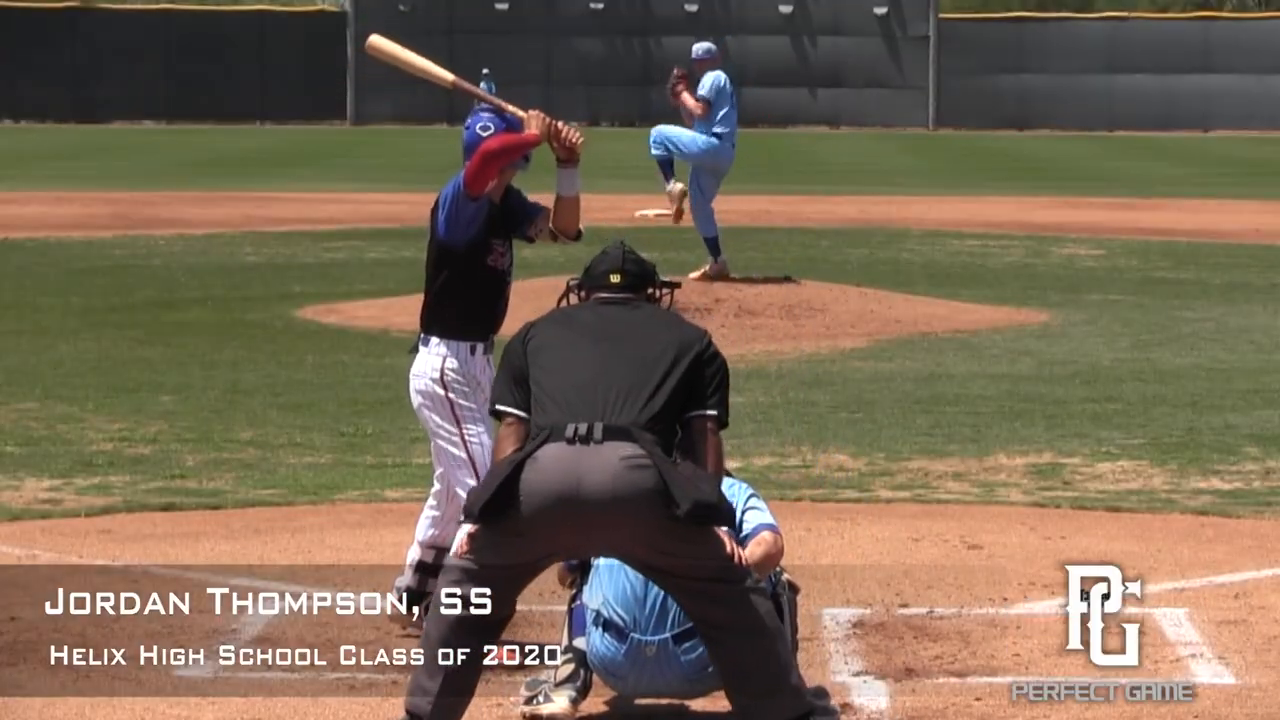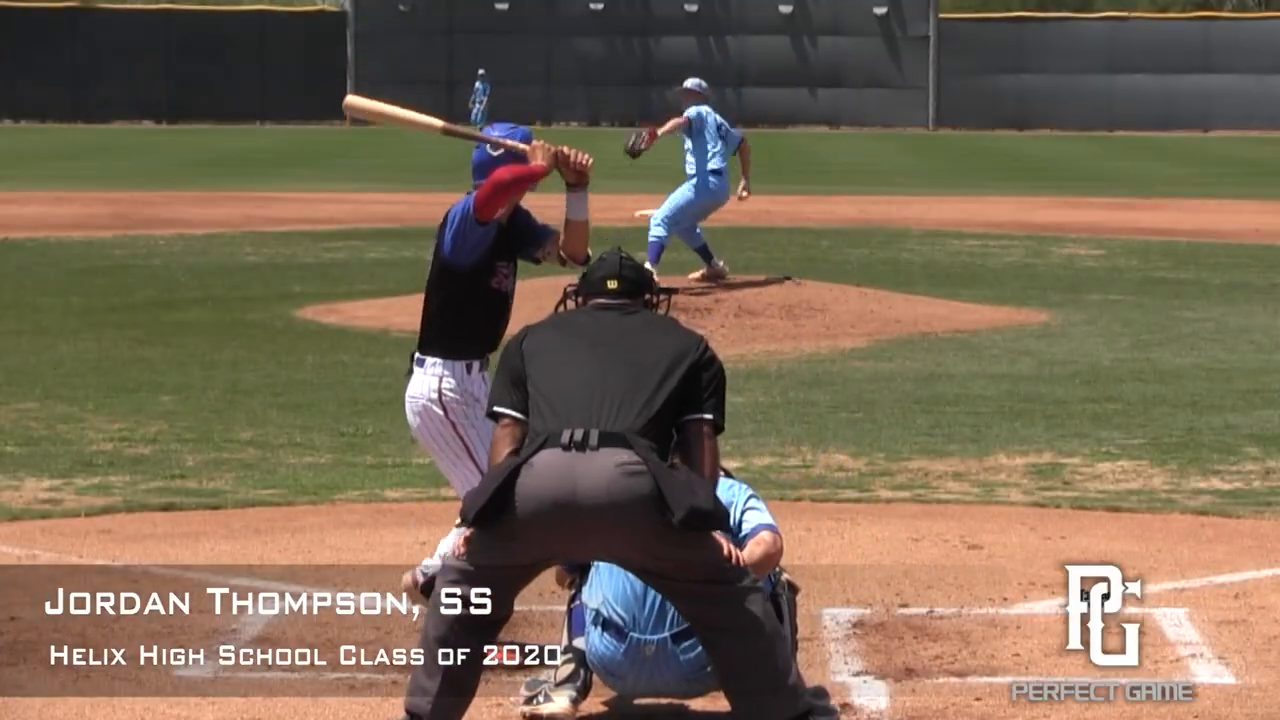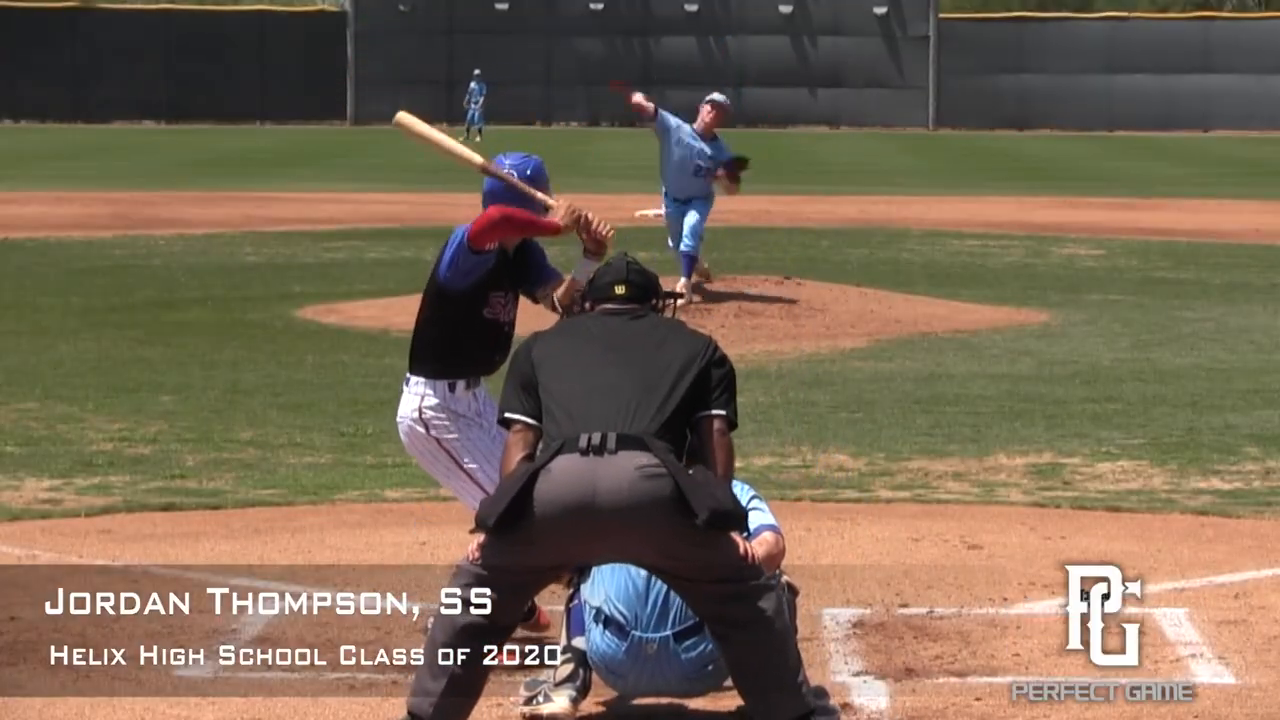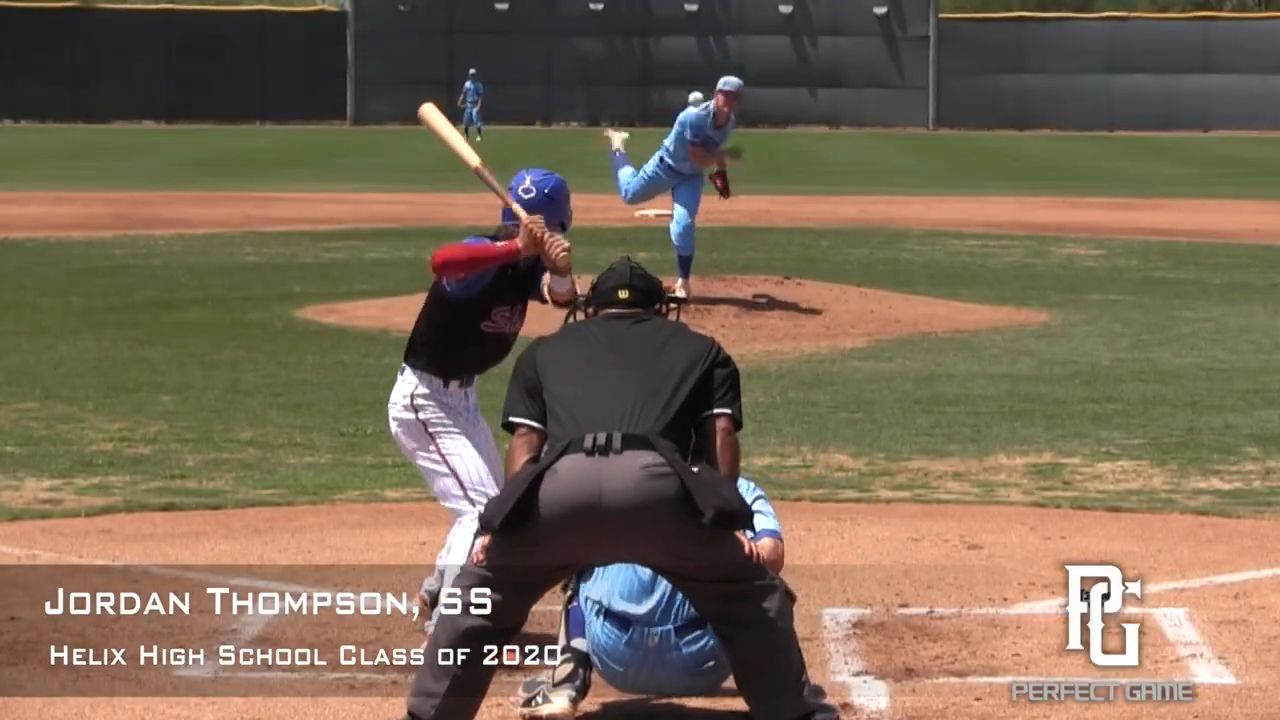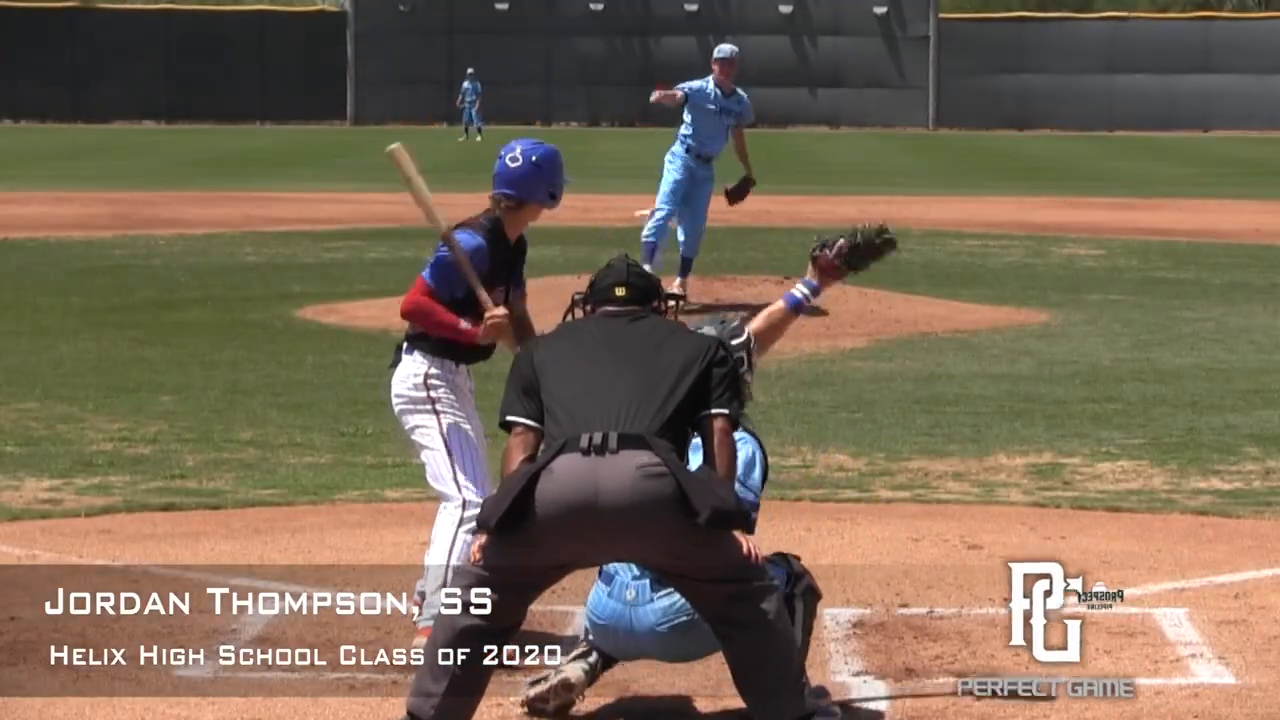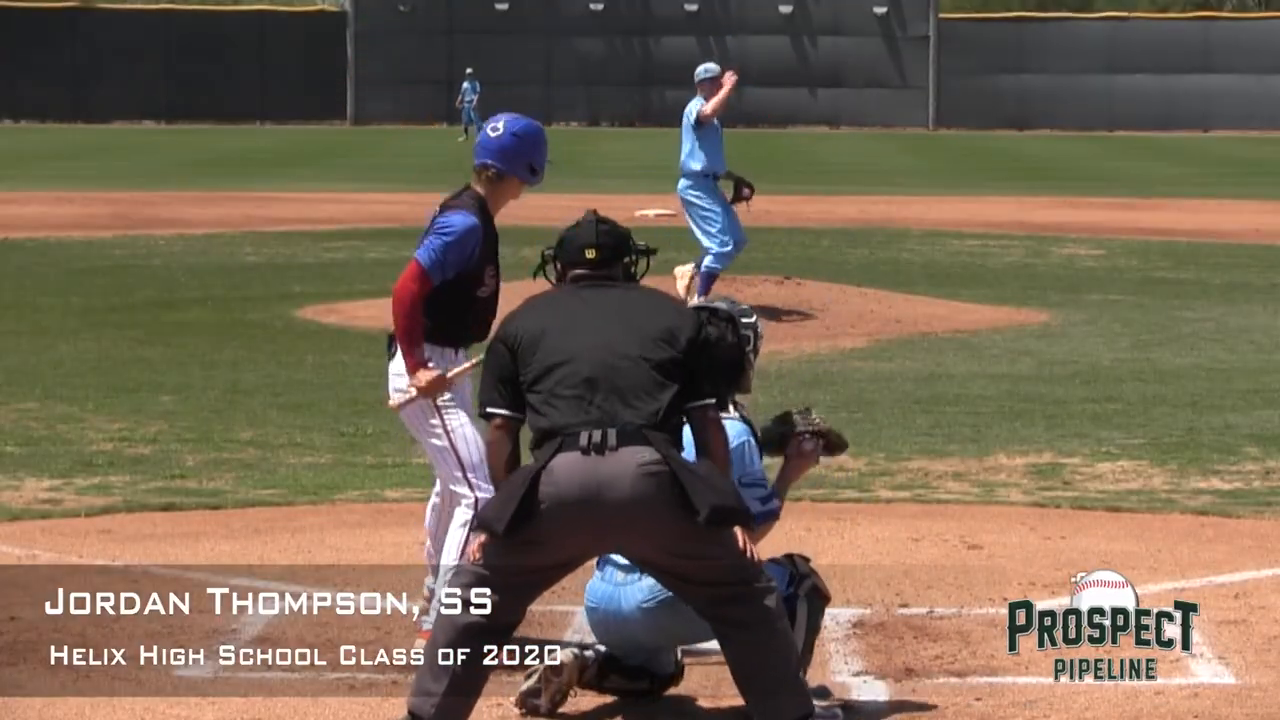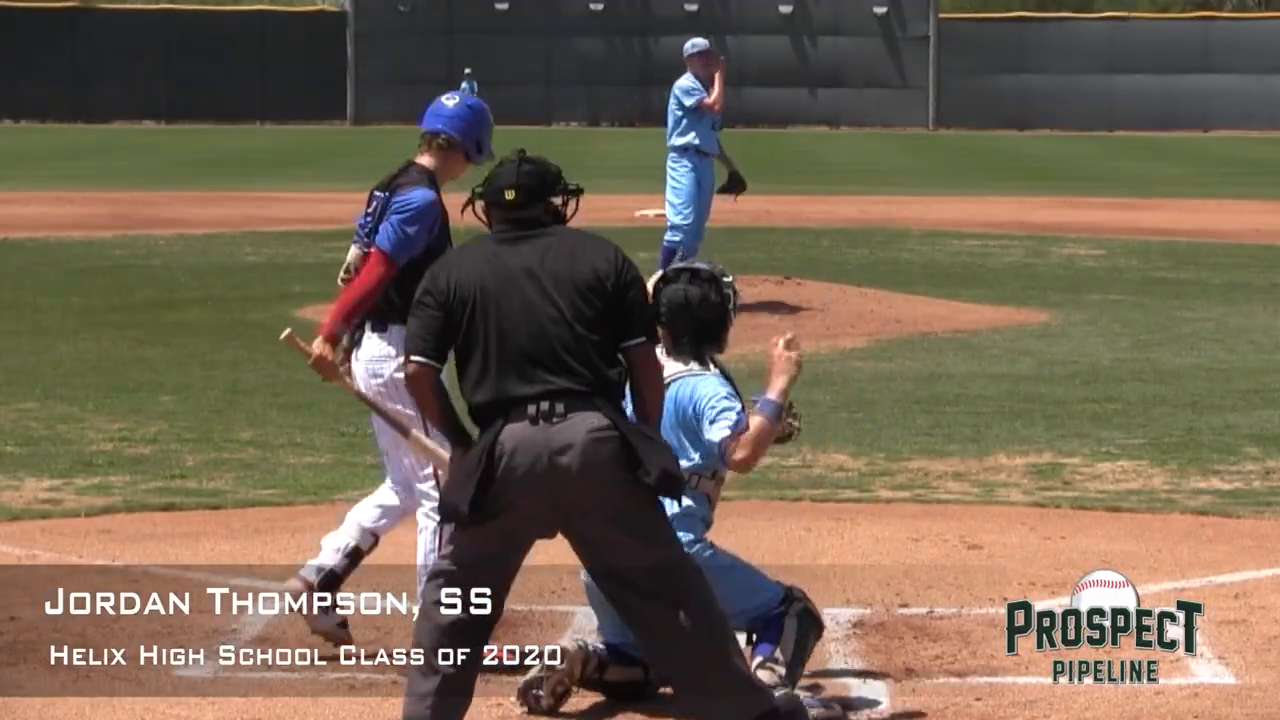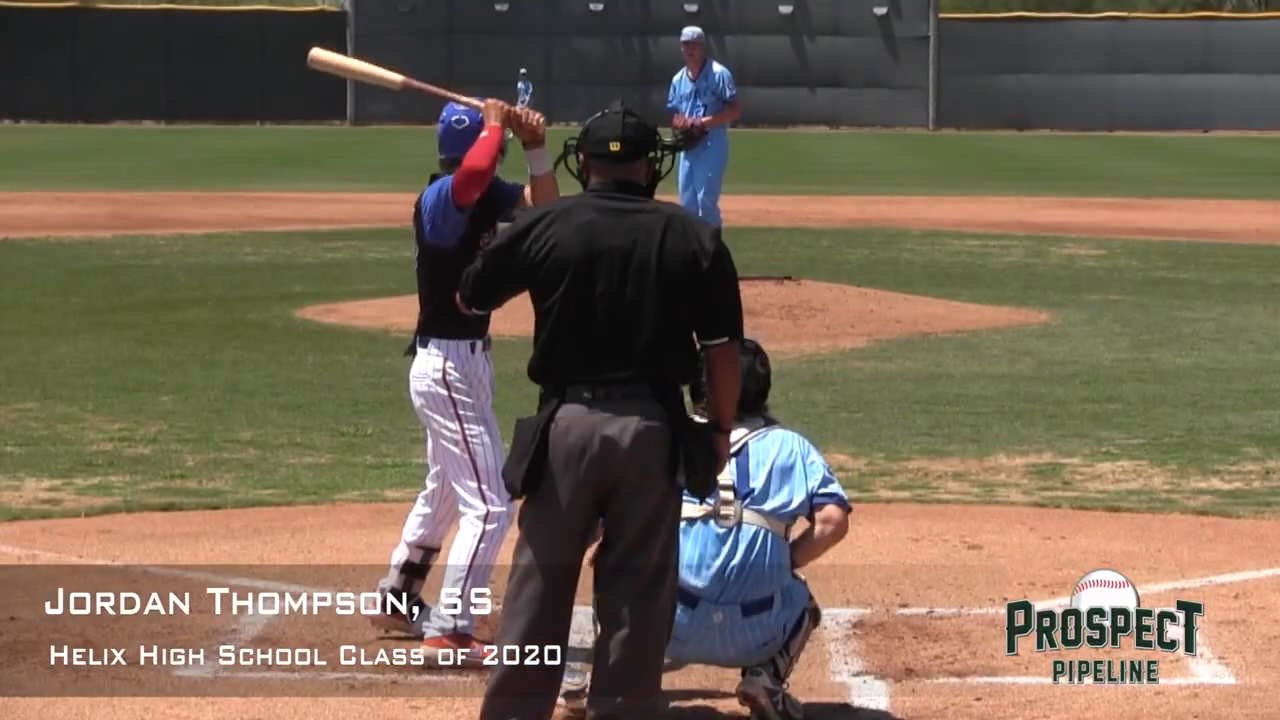
dt=0.3s
person 1, frame 1
left shoulder: (505, 201)
right shoulder: (458, 198)
left elbow: (564, 229)
right elbow: (487, 157)
left wrist: (567, 165)
right wrist: (533, 135)
left hip: (471, 363)
right hip: (447, 367)
left knee: (454, 488)
left ankle: (414, 595)
person 1, frame 2
left shoulder: (511, 220)
right shoulder: (466, 218)
left elbow: (572, 254)
right elbow: (498, 184)
left wrist: (576, 191)
right wrist: (540, 168)
left hip: (471, 381)
right hip: (441, 388)
left ankle: (432, 577)
person 1, frame 3
left shoulder: (522, 252)
right shoulder: (468, 242)
left elbow: (563, 302)
right elbow: (491, 220)
left wrist: (592, 254)
right wrist: (555, 224)
left hip: (473, 398)
right hip: (432, 408)
person 1, frame 4
left shoulder: (531, 259)
right shoulder: (483, 252)
left elbow: (560, 296)
right elbow: (441, 260)
left wrist: (558, 270)
right wrist: (515, 249)
left hip: (458, 396)
right hip: (421, 401)
left knee: (490, 499)
right knee: (480, 507)
left ankle: (440, 590)
person 1, frame 5
left shoulder: (514, 239)
right shoulder: (471, 242)
left elbow: (516, 308)
right elbow: (411, 305)
left wrist: (527, 341)
right wrist: (473, 331)
left hip: (454, 377)
right hip: (426, 379)
left knee: (473, 494)
right knee: (467, 499)
left ankle: (432, 592)
right ankle: (434, 626)
person 1, frame 6
left shoulder: (466, 209)
right shoulder: (466, 223)
left elbow: (427, 285)
right elbow: (406, 289)
right wrist: (415, 366)
left hip: (441, 366)
right hip: (432, 372)
left knee: (455, 487)
right knee: (477, 496)
left ankle: (439, 591)
person 1, frame 7
left shoulder: (395, 186)
right shoulder: (422, 200)
left elbow: (354, 267)
right elbow: (374, 273)
right wrist: (330, 335)
left hip: (381, 350)
right hip: (400, 355)
left knee: (401, 491)
right knee: (438, 491)
left ankle: (316, 583)
person 1, frame 8
left shoulder: (482, 192)
right shoulder: (440, 197)
left elbow: (545, 205)
right elbow: (473, 171)
left wrist: (536, 146)
right wrist: (495, 125)
left hip: (462, 362)
right hip: (448, 367)
left knee: (445, 491)
right knee: (490, 504)
left ankle: (396, 599)
right ankle: (448, 630)
person 2, frame 1
left shoulder: (537, 331)
right shoulder: (690, 338)
left elbow: (512, 430)
right elbow: (705, 435)
left wrist: (490, 512)
right wrist: (711, 517)
left hip: (544, 475)
right hip: (639, 477)
left knee: (469, 587)
right knee: (728, 596)
person 2, frame 2
left shoulder: (533, 337)
right shoulder: (687, 344)
left elbow: (508, 433)
right elbow: (701, 439)
left wrist: (488, 515)
right wrist: (706, 521)
left hip: (541, 481)
right hip: (633, 482)
left knee: (464, 589)
right knee: (729, 597)
person 2, frame 3
left shoulder: (541, 344)
right shoulder: (697, 345)
left elbow: (520, 439)
right elbow: (715, 434)
left wrist: (502, 518)
right wrist: (720, 519)
left hip: (559, 484)
right hip: (651, 484)
left knee: (478, 592)
right knee: (744, 596)
person 2, frame 4
left shoulder: (546, 348)
right shoulder: (700, 348)
left elbow: (525, 442)
right elbow: (721, 434)
left wrist: (506, 522)
right wrist: (726, 518)
left hip: (564, 486)
right hip: (656, 483)
left knee: (481, 594)
right knee: (748, 594)
person 2, frame 5
left shoulder: (544, 346)
right shoulder: (700, 346)
left elbow: (521, 441)
right elbow: (719, 433)
left wrist: (501, 522)
right wrist: (727, 519)
left hip: (560, 484)
right hip: (652, 483)
left knee: (479, 592)
right knee: (744, 593)
person 2, frame 6
left shoulder: (522, 320)
right shoulder: (675, 313)
left elbow: (500, 429)
right elbow: (706, 421)
left wrist: (501, 513)
right wrist: (723, 511)
left hip: (559, 479)
right hip: (650, 476)
left knee: (478, 593)
right knee: (741, 592)
person 2, frame 7
left shoulder: (452, 269)
right shoulder: (602, 256)
left elbow: (419, 373)
right elbow: (645, 365)
left wrist: (461, 444)
right wrist: (648, 448)
left hip: (508, 449)
right hip: (598, 441)
left knee: (456, 589)
right knee: (666, 586)
person 2, frame 8
left shoulder: (542, 227)
right shoulder: (696, 237)
left elbow: (469, 300)
right elbow: (723, 351)
right wrist: (719, 429)
left hip: (566, 425)
right hip: (652, 428)
left knee: (541, 581)
right knee: (640, 592)
person 3, frame 1
right shoulder: (732, 490)
left elbow: (565, 572)
right elbow: (769, 546)
left hip: (611, 664)
right hip: (698, 665)
left knee: (582, 581)
right knee: (773, 580)
left ankle: (565, 691)
person 3, frame 2
right shoulder: (734, 491)
left elbow: (565, 576)
right elbow: (770, 546)
left hip: (614, 664)
right hip: (703, 665)
left knee: (588, 583)
right knee: (777, 583)
left ankle: (568, 690)
person 3, frame 3
right shoulder: (733, 490)
right elbow: (770, 548)
left hip: (612, 662)
right hip: (698, 663)
left knee: (583, 580)
right knee: (773, 586)
left ankle: (565, 690)
person 3, frame 4
right shoulder: (741, 488)
right elbow: (771, 556)
left hip: (610, 653)
right hip: (699, 664)
left knee: (582, 577)
left ankle: (564, 690)
person 3, frame 5
right shoulder: (739, 443)
left elbow: (739, 346)
left wrist: (809, 288)
left hip: (608, 616)
right hip: (675, 620)
right knee: (792, 578)
left ankle: (578, 667)
person 3, frame 6
right shoulder: (732, 433)
right elbow: (748, 532)
right wrist: (792, 472)
left hip: (601, 598)
right hip: (662, 597)
left knee: (655, 670)
right knee: (798, 580)
left ankle: (579, 666)
person 3, frame 7
right shoulder: (705, 386)
right elbow: (740, 455)
right wrist: (779, 385)
left knee: (636, 668)
right knee: (792, 611)
left ankle: (579, 662)
person 3, frame 8
right shoulder: (790, 445)
right elbow: (833, 522)
right wrist: (786, 563)
left hip: (672, 625)
right hip: (748, 636)
right knee: (797, 599)
right ankle: (765, 680)
person 4, frame 1
left shoulder: (713, 78)
right shoulder: (719, 81)
left elbow: (700, 111)
right elbow: (695, 118)
left wrist: (682, 93)
right wrist: (681, 94)
left hip: (709, 146)
right hip: (724, 154)
left knee: (658, 135)
right knee: (700, 207)
left ankle: (672, 185)
right ankle: (717, 264)
person 4, frame 2
left shoulder: (696, 112)
right shoulder: (720, 121)
left elbow: (681, 121)
right elbow: (744, 147)
left wrist: (656, 134)
right wrist: (745, 181)
left hip: (705, 184)
right hip: (720, 186)
left knee: (661, 220)
right knee: (684, 226)
left ankle: (649, 272)
right ankle: (714, 266)
person 4, frame 3
left shoulder: (720, 151)
right shoulder: (675, 127)
left elbow: (732, 190)
right elbow: (650, 110)
left wrist: (725, 178)
right wrist: (641, 102)
left hip: (700, 200)
right hip: (674, 198)
left knee: (691, 230)
right knee: (678, 244)
left ankle: (684, 285)
right ankle: (696, 266)
person 4, frame 4
left shoulder: (728, 121)
right shoulder: (693, 117)
right elbow: (695, 153)
left wrist: (721, 176)
right wrist: (726, 155)
left hip: (690, 177)
right hip: (665, 166)
left knee: (683, 227)
right knee: (631, 194)
left ankle: (683, 283)
right ankle: (619, 148)
person 4, frame 5
left shoulder: (740, 100)
right shoulder: (697, 89)
left elbow: (737, 136)
right elbow: (676, 97)
left wrist: (748, 170)
right wrist: (663, 96)
left hip: (705, 165)
right hip: (681, 158)
left knee: (693, 229)
right knee: (663, 213)
left ankle: (680, 283)
person 4, frame 6
left shoulder: (710, 116)
right shoulder: (695, 107)
right elbow: (709, 113)
left wrist: (735, 177)
right wrist: (728, 88)
left hip: (710, 186)
right hip: (696, 186)
left knee: (736, 240)
right knee: (723, 244)
left ankle: (691, 272)
right ankle: (700, 300)
person 4, frame 7
left shoulder: (706, 89)
right shoulder: (685, 86)
right elbow: (715, 106)
left wrist: (731, 167)
right wrist: (719, 74)
left hip: (706, 164)
right hip: (683, 162)
left knee: (696, 228)
right knee: (682, 222)
person 4, frame 8
left shoulder: (719, 74)
right shoulder: (678, 79)
left elbow: (735, 111)
right elbow: (674, 115)
left wrist: (702, 122)
right wrist: (681, 122)
left hip: (712, 144)
right hip: (688, 146)
left knee: (706, 200)
right knee: (688, 206)
